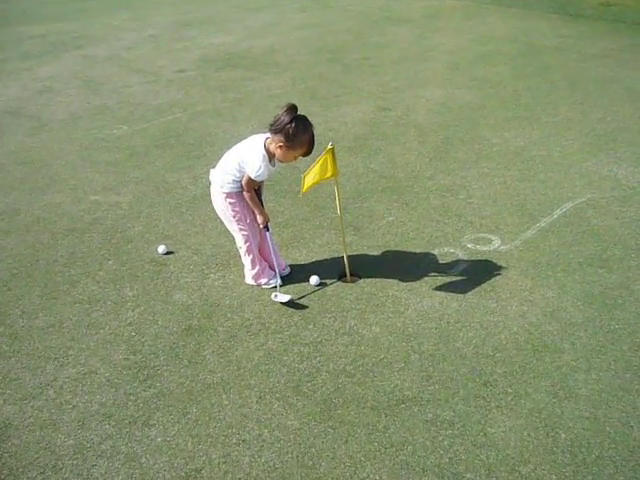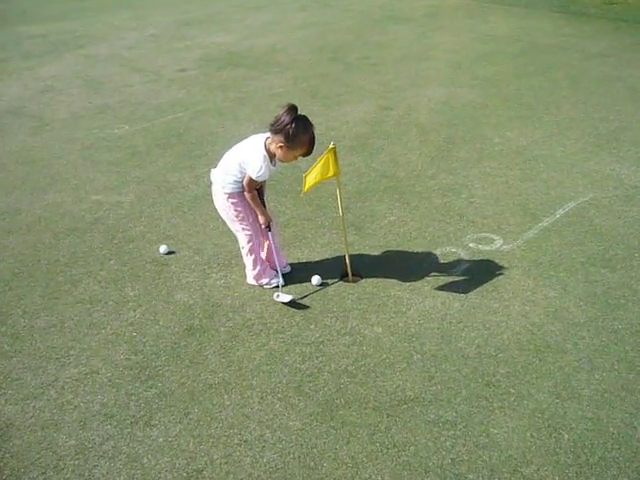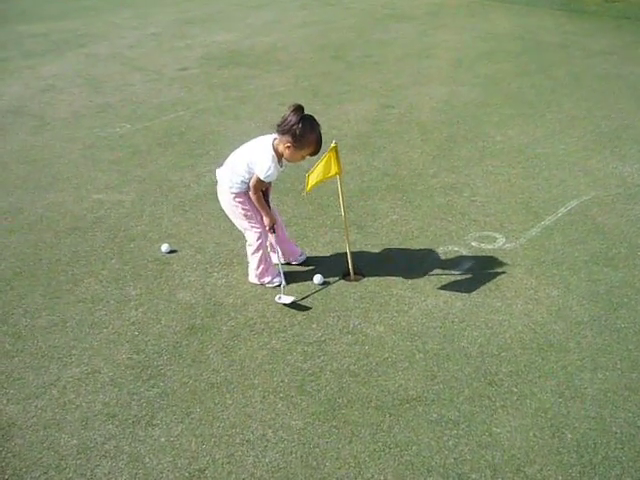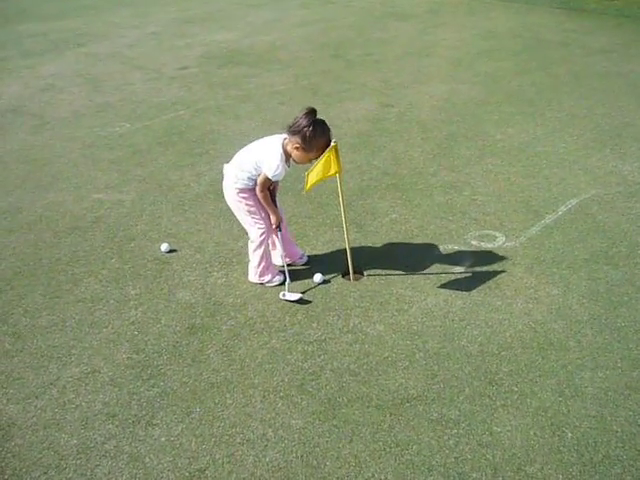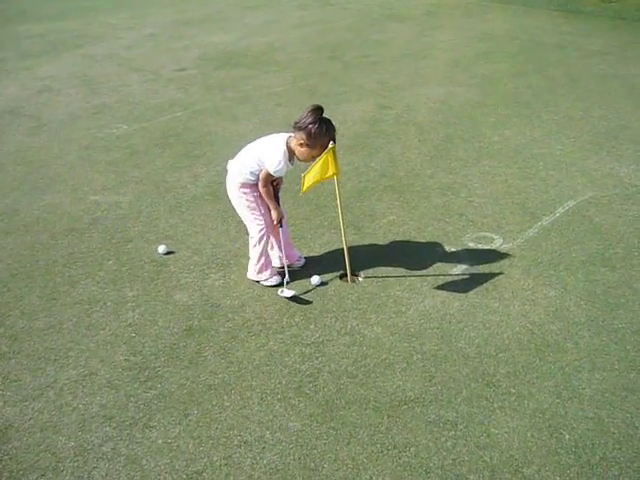
dt=0.2s
person 1, frame 1
left shoulder: (269, 141)
right shoulder: (259, 163)
right elbow: (247, 189)
left wrist: (261, 208)
right wrist: (260, 213)
left hip: (241, 186)
right hip: (227, 192)
left knee: (260, 228)
right knee: (247, 234)
left ankle: (273, 265)
right ankle: (258, 275)
person 1, frame 2
left shoulder: (269, 140)
right shoulder: (260, 164)
right elbow: (248, 189)
left wrist: (261, 195)
right wrist: (261, 213)
left hip: (242, 185)
right hip: (229, 191)
left knee: (265, 225)
right knee: (250, 233)
left ankle: (273, 261)
right ankle: (259, 275)
person 1, frame 3
left shoulder: (276, 141)
right shoulder: (269, 164)
right elbow: (254, 190)
left wrist: (267, 195)
right wrist: (266, 214)
left hip: (246, 184)
right hip: (234, 192)
left knee: (274, 220)
right knee: (258, 231)
left ankle: (287, 253)
right ankle: (261, 275)
person 1, frame 4
left shoulder: (285, 141)
right shoulder: (276, 163)
right elbow: (260, 188)
left wrist: (273, 188)
right wrist: (272, 212)
left hip: (253, 182)
right hip: (239, 188)
left knee: (278, 220)
right knee: (261, 228)
left ankle: (287, 254)
right ankle: (261, 274)
person 1, frame 5
left shoulder: (290, 139)
right shoulder: (279, 159)
right elbow: (263, 184)
left wrist: (277, 179)
right wrist: (274, 208)
left hip: (256, 179)
right hip: (242, 184)
left knee: (278, 219)
right knee: (262, 225)
left ankle: (285, 256)
right ankle: (260, 271)
